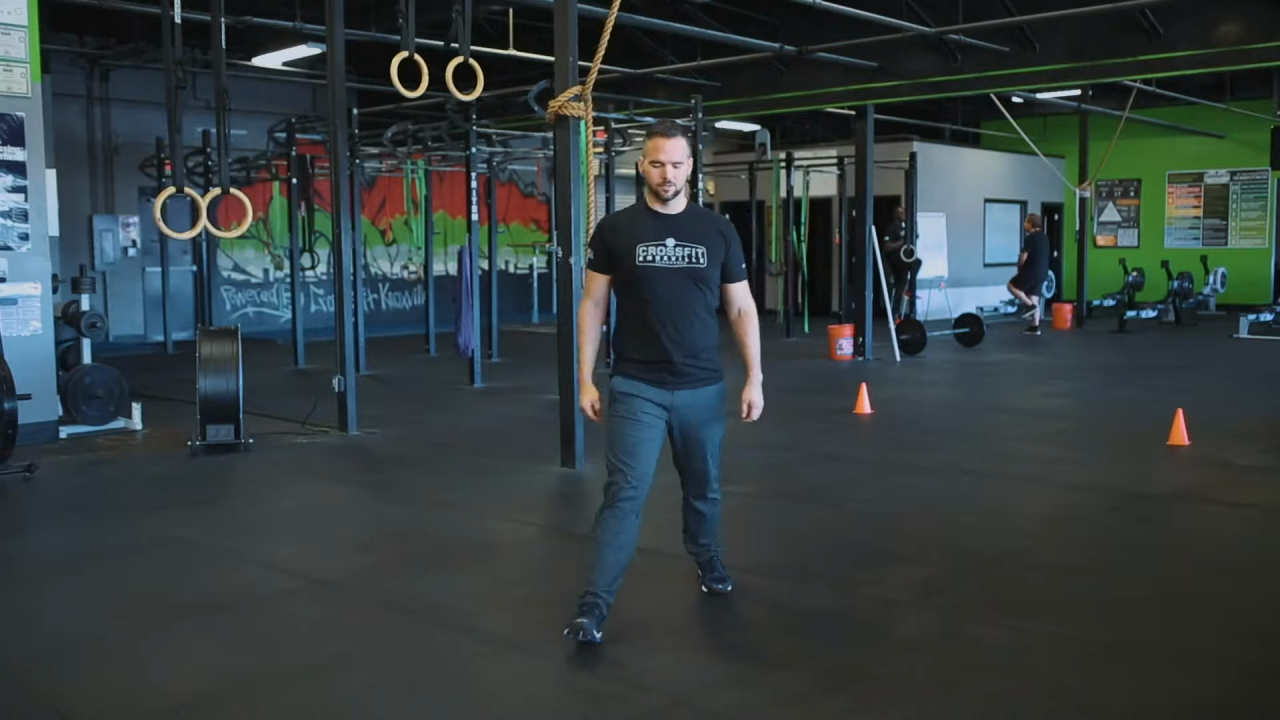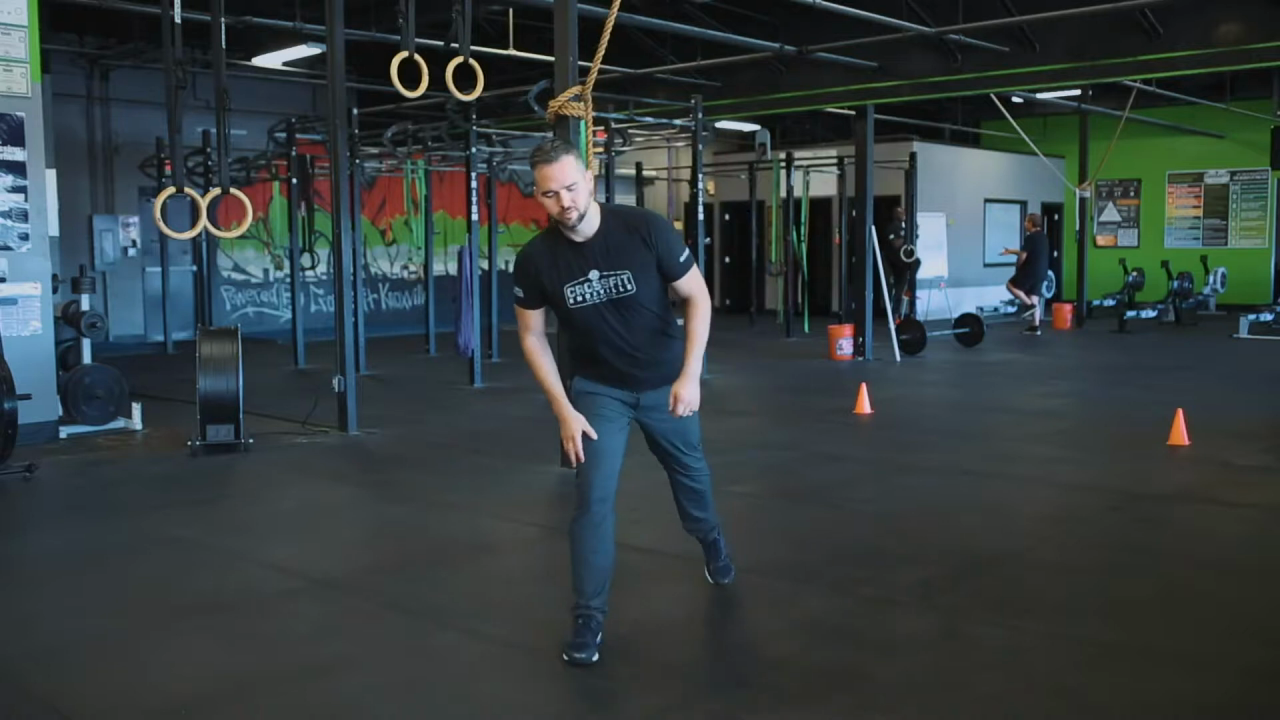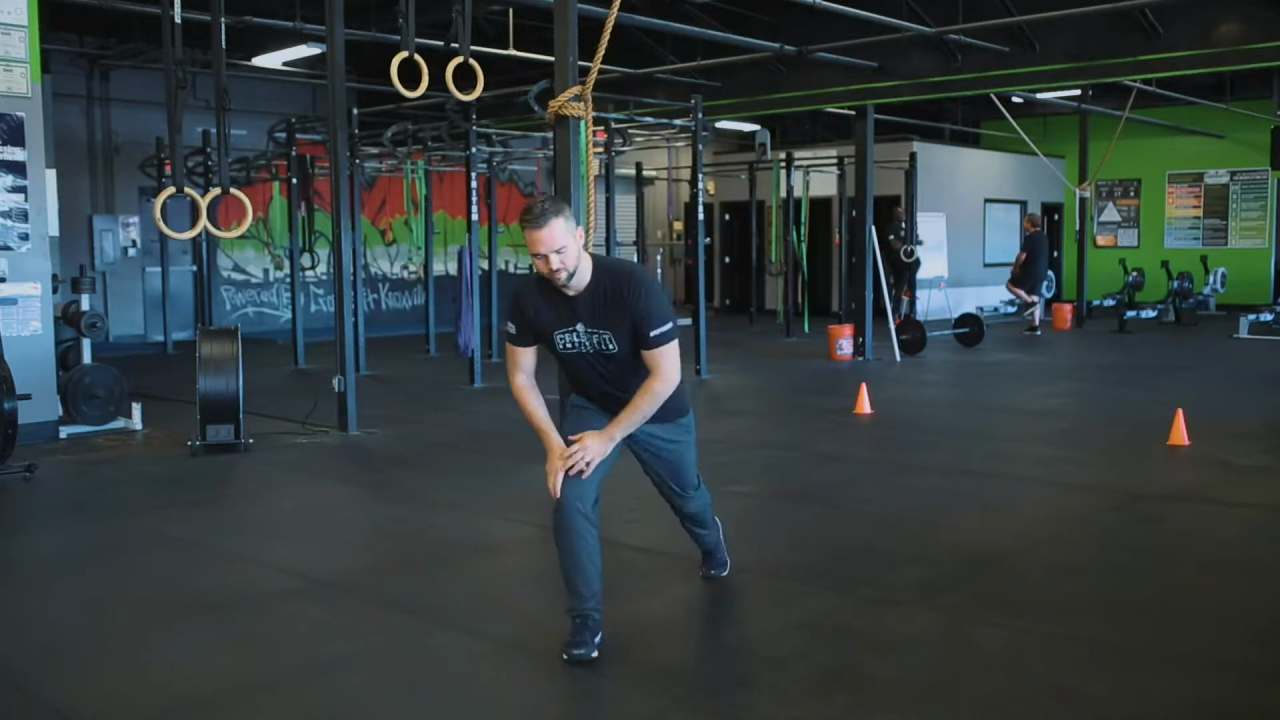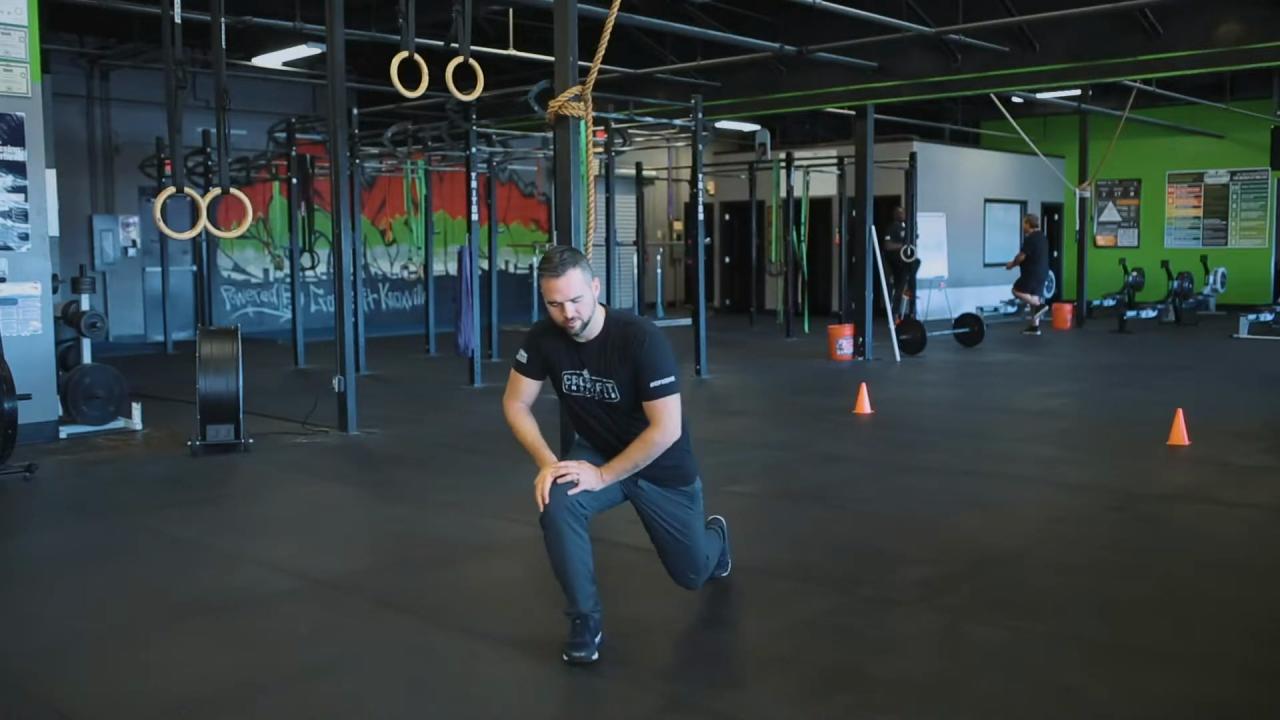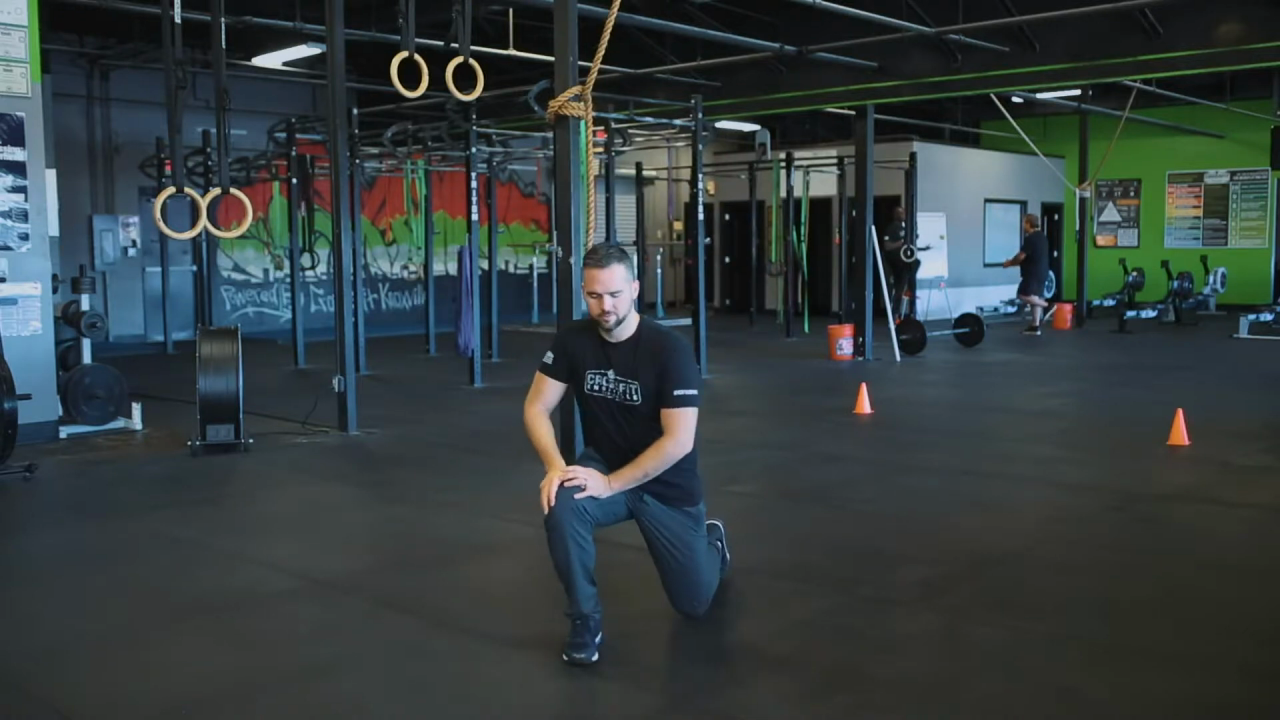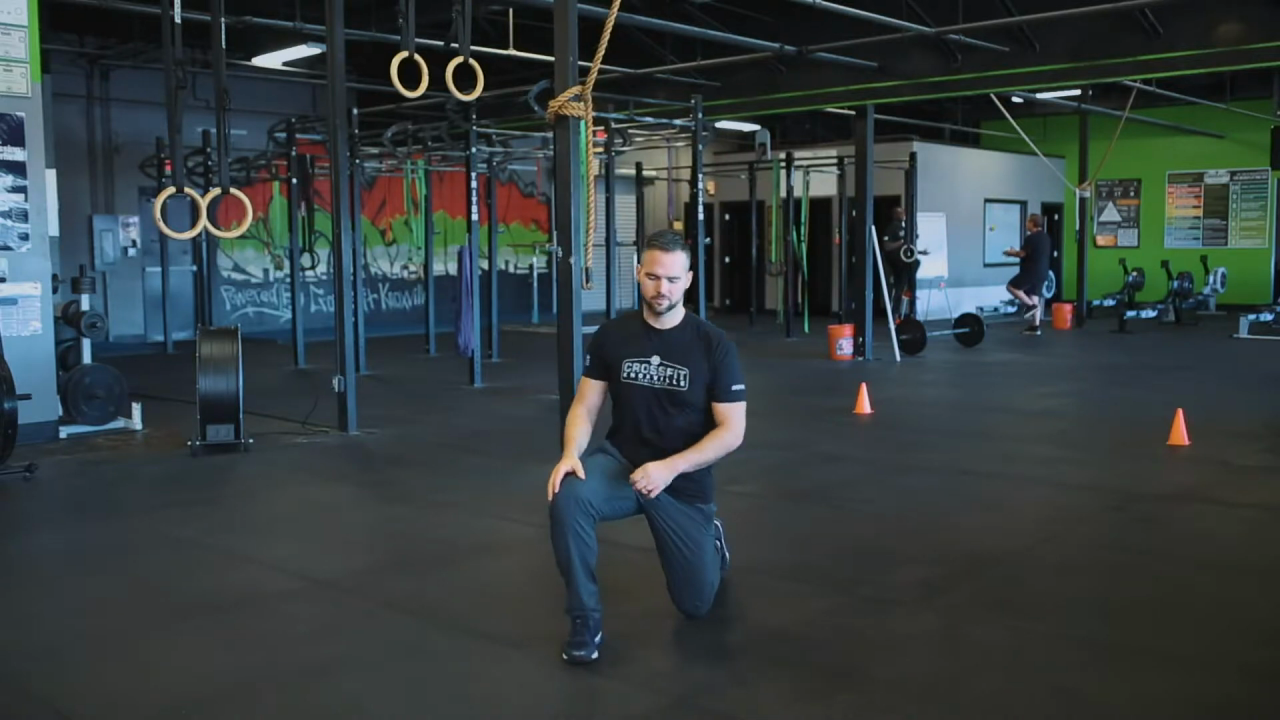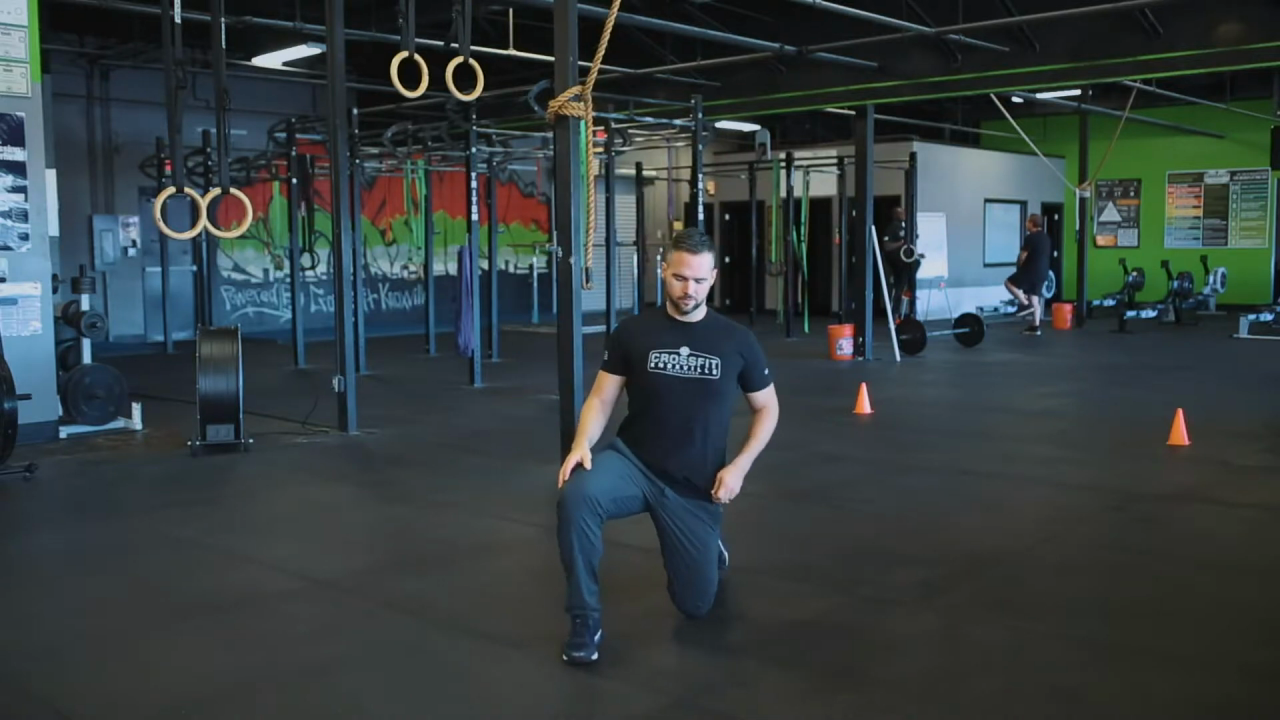
dt=0.4s
person 1, frame 1
left shoulder: (717, 230)
right shoulder: (615, 228)
left elbow: (740, 307)
right elbow: (592, 306)
left wrist: (754, 378)
right wrist: (585, 380)
left hip: (702, 388)
right hip: (635, 387)
left knee: (702, 486)
right knee: (625, 491)
left ankle: (706, 558)
right ankle: (593, 605)
person 1, frame 2
left shoulder: (646, 228)
right shoulder: (534, 259)
left elbow: (697, 296)
right elbow: (532, 336)
left wrist: (691, 375)
right wrist: (563, 409)
left hip: (666, 381)
right hip: (598, 387)
left knee: (688, 467)
right knee: (594, 496)
left ankle: (711, 541)
right ankle: (588, 616)
person 1, frame 3
left shoulder: (634, 285)
right shoulder: (528, 300)
left elbow: (667, 376)
right elbow: (520, 376)
left wrist: (609, 438)
right wrist: (554, 444)
left hip: (658, 409)
right hip: (591, 407)
left knee: (688, 499)
right knee: (569, 496)
left ankle: (711, 538)
right ankle: (585, 617)
person 1, frame 4
left shoulder: (642, 340)
right shoulder: (544, 338)
left elbow: (667, 430)
right elbow: (515, 404)
left wrist: (603, 476)
right wrist: (547, 462)
left hip: (661, 467)
right hip: (596, 453)
left knee: (692, 571)
right knee: (556, 503)
left ankle: (714, 535)
right ankle: (585, 619)
person 1, frame 5
left shoulder: (670, 349)
right shoulder: (572, 340)
left elbow: (680, 440)
right elbow: (536, 407)
left wrist: (611, 484)
right wrist: (555, 465)
left hip: (667, 484)
right hip: (604, 466)
left knee: (693, 602)
right knee: (560, 506)
left ankle: (711, 540)
right ankle: (585, 619)
person 1, frame 6
left shoulder: (713, 345)
right shoulder: (612, 335)
left elbow: (732, 430)
right elbow: (585, 407)
left wrist: (670, 467)
right wrist: (570, 456)
left hip: (682, 479)
right hip: (620, 461)
left knee: (696, 603)
right knee: (567, 498)
left ankle: (710, 539)
right ankle: (585, 618)
person 1, frame 7
left shoulder: (737, 340)
right shoulder: (633, 331)
left elbow: (767, 408)
right elbow: (601, 399)
left wrist: (739, 465)
right wrist: (580, 445)
left hip: (695, 484)
right hip: (632, 461)
left knee: (695, 604)
right knee: (575, 495)
left ankle: (708, 546)
right ankle: (584, 620)
